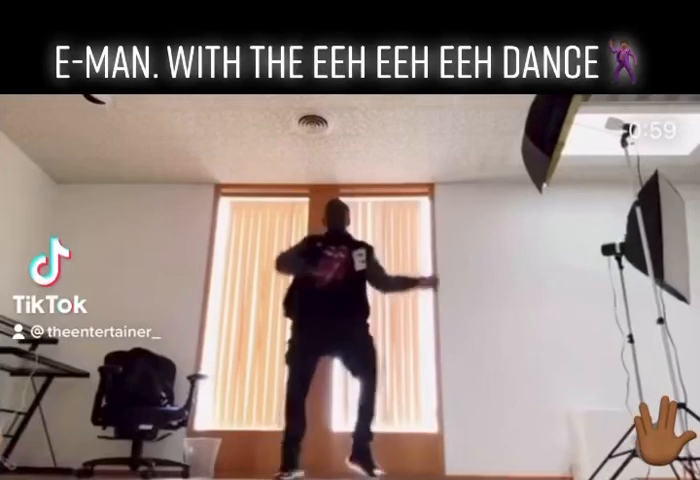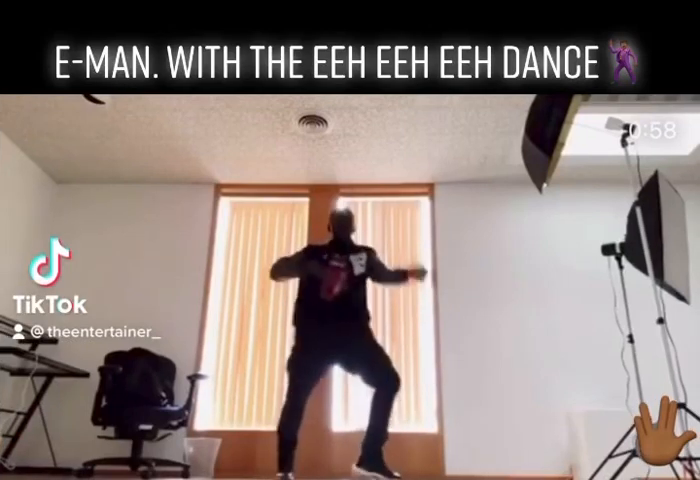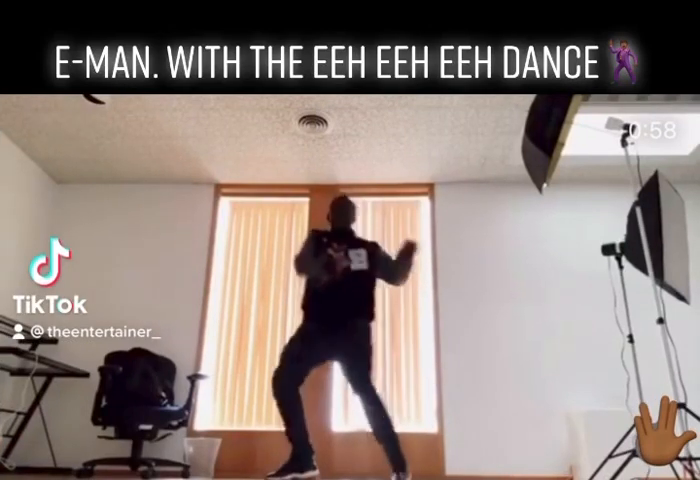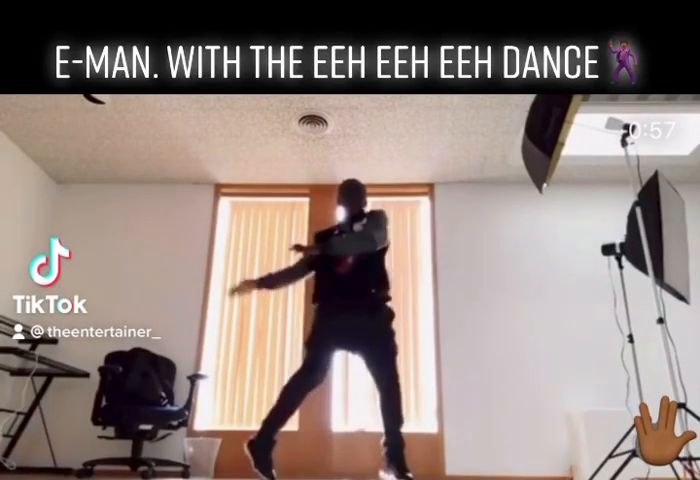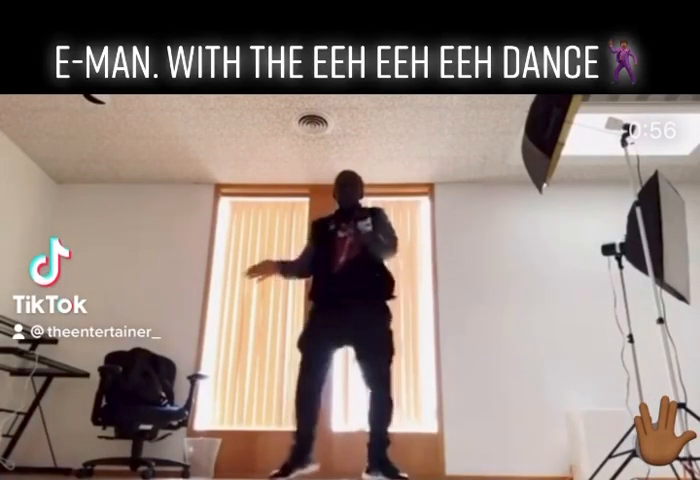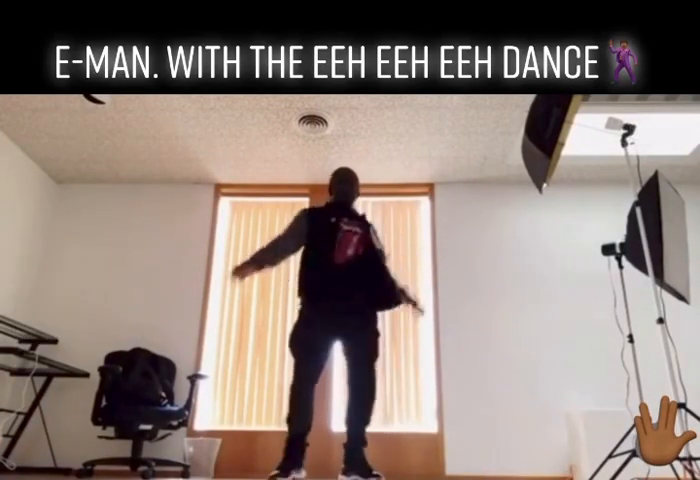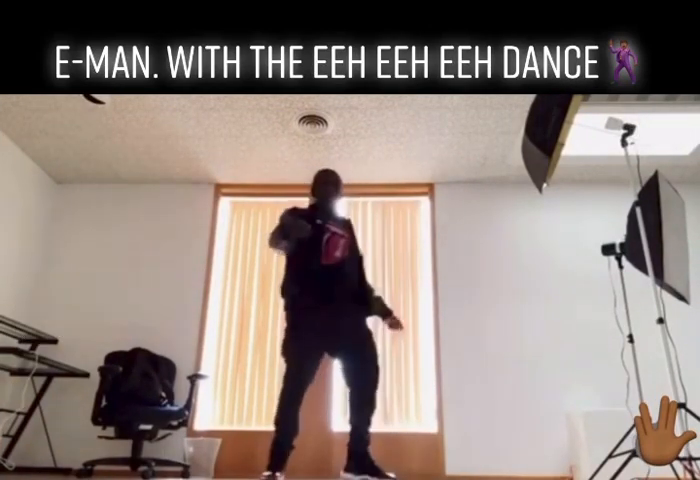
dt=0.7s
person 1, frame 1
left shoulder: (362, 249)
right shoulder: (310, 245)
left elbow: (383, 282)
right elbow: (283, 262)
left wrist: (418, 282)
right wrist: (308, 269)
left hip: (349, 324)
right hip: (313, 324)
left knee: (368, 376)
right knee: (298, 384)
left ankle: (361, 450)
person 1, frame 2
left shoulder: (365, 255)
right shoulder: (311, 254)
left elbow: (382, 274)
right elbow: (278, 271)
left wrist: (405, 274)
right wrist: (310, 269)
left hip: (352, 331)
right hip: (314, 334)
left knee: (388, 381)
right knee: (297, 393)
left ankle: (371, 457)
person 1, frame 3
left shoulder: (370, 250)
right shoulder: (317, 240)
left elbow: (396, 275)
right elbow: (303, 265)
left wrist: (407, 254)
right wrist: (334, 266)
left hip: (351, 327)
right hip: (316, 325)
left knee: (362, 387)
right knee: (283, 382)
person 1, frame 4
left shoulder: (377, 220)
right shoulder: (326, 236)
left elbow: (370, 242)
right elbow: (297, 271)
left wrist: (322, 249)
right wrist: (259, 283)
left hip: (371, 310)
right hip: (333, 312)
left knee: (387, 377)
right knee: (311, 373)
right ankle: (262, 443)
person 1, frame 5
left shoulder: (375, 218)
right shoulder: (322, 226)
left elbow: (388, 247)
right elbow: (304, 265)
left wrist: (363, 236)
right wrist: (277, 267)
left hip: (367, 308)
right hip: (328, 309)
left knee: (379, 377)
right knee: (311, 374)
right ankle: (302, 451)
person 1, frame 6
left shoulder: (365, 226)
right shoulder: (312, 218)
left elbow: (379, 267)
right elbow: (284, 245)
left wrist: (400, 293)
right wrist: (253, 263)
left hip: (359, 312)
right hip: (320, 309)
left knee: (363, 382)
right knee: (305, 377)
person 1, frame 7
left shoulder: (346, 226)
right shoulder: (297, 218)
left elbow: (357, 276)
right elbow: (278, 240)
left wrist: (382, 311)
right wrist: (292, 232)
left hip: (347, 312)
right hip: (308, 311)
left knee: (365, 376)
right knee: (297, 381)
